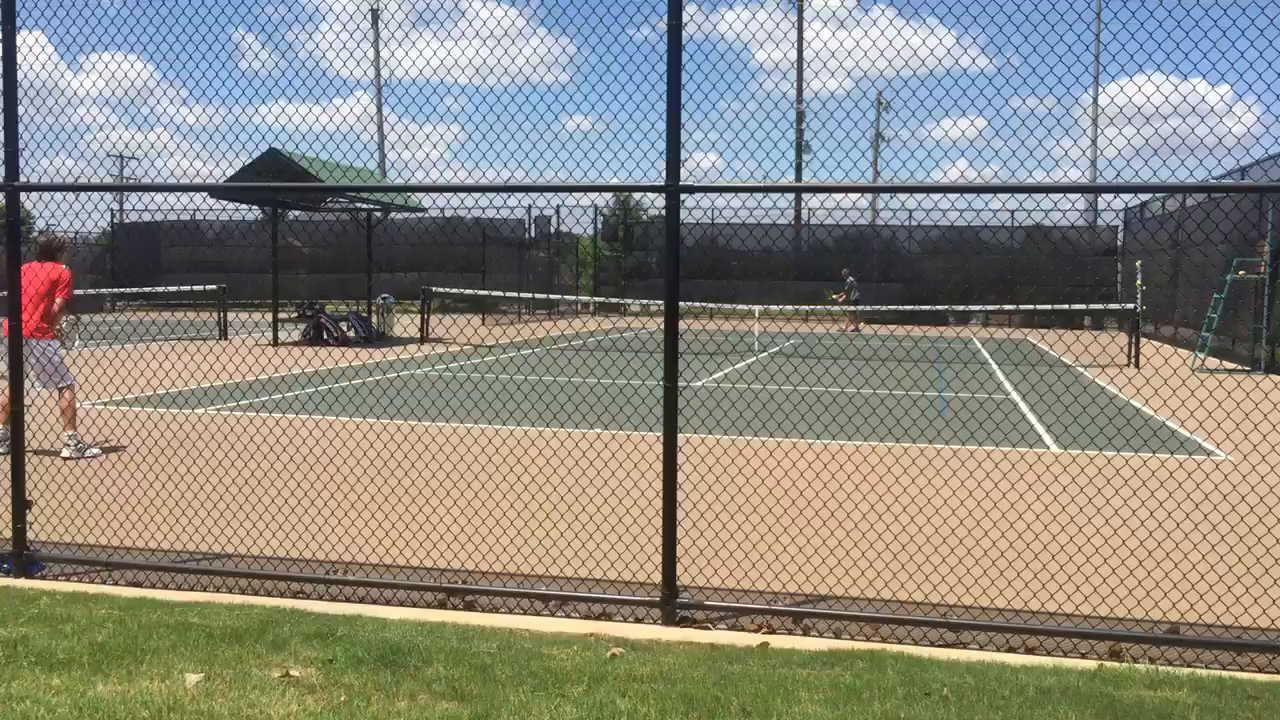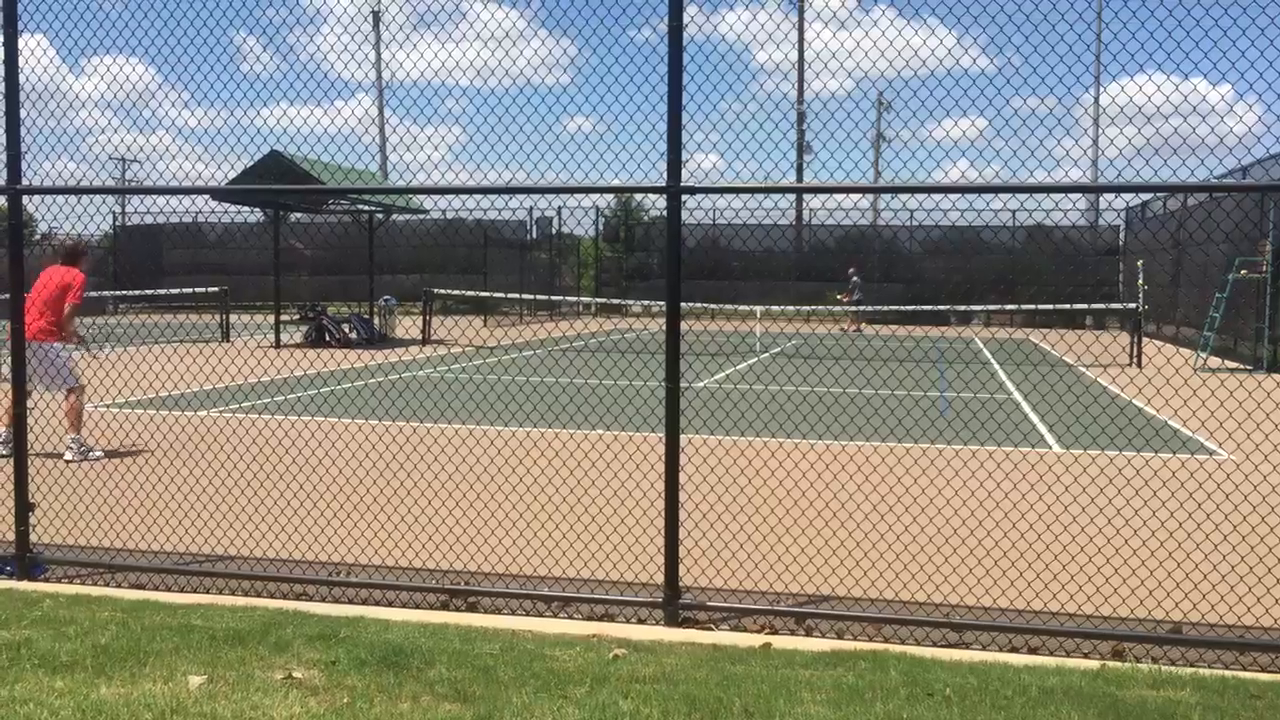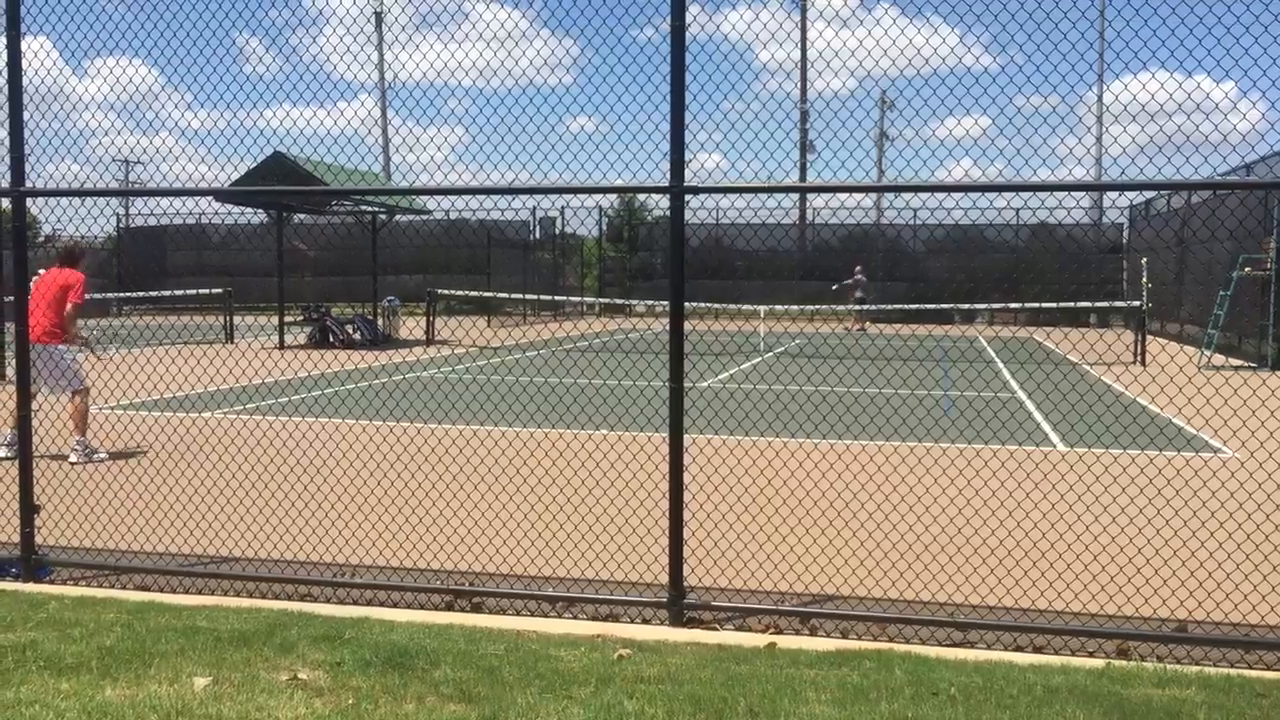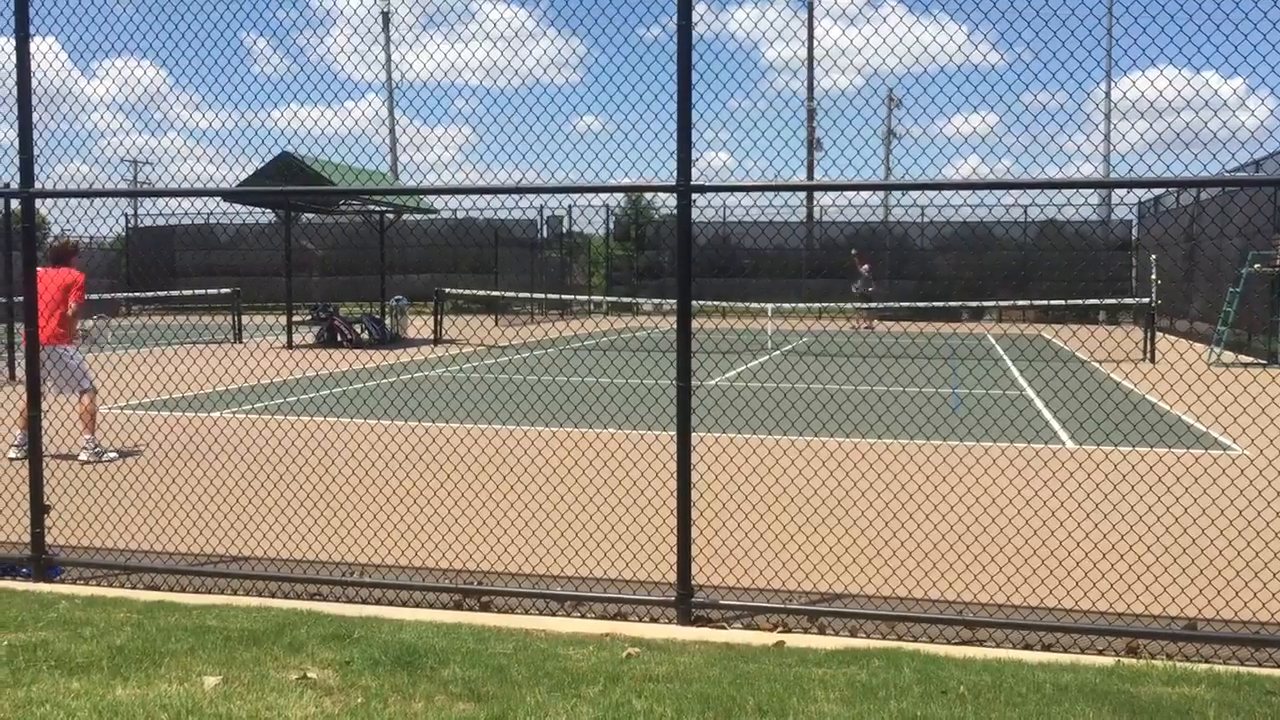
dt=0.4s
person 1, frame 1
left shoulder: (25, 268)
right shoulder: (62, 272)
left elbow: (18, 301)
right elbow: (57, 309)
right hip: (38, 336)
right knee: (66, 386)
right ankle: (72, 443)
person 1, frame 2
left shoulder: (49, 271)
right shoulder: (77, 277)
right elbow: (67, 314)
left wrist: (68, 333)
right wrist: (70, 334)
left hip: (23, 335)
right hip: (44, 339)
right knee: (74, 387)
right ankle: (75, 446)
person 1, frame 3
left shoulder: (44, 275)
right shoulder: (76, 277)
right elbow: (69, 313)
left wrist: (71, 335)
right wrist: (72, 336)
left hip: (26, 338)
right hip: (49, 342)
right knee: (79, 390)
right ankle: (80, 448)
person 1, frame 4
left shoulder: (40, 274)
right shoulder: (76, 276)
left elbow: (47, 308)
right elbow: (72, 312)
right wrist: (71, 331)
right hip: (56, 343)
right knee: (87, 389)
left ankle: (19, 443)
right ankle: (90, 447)
